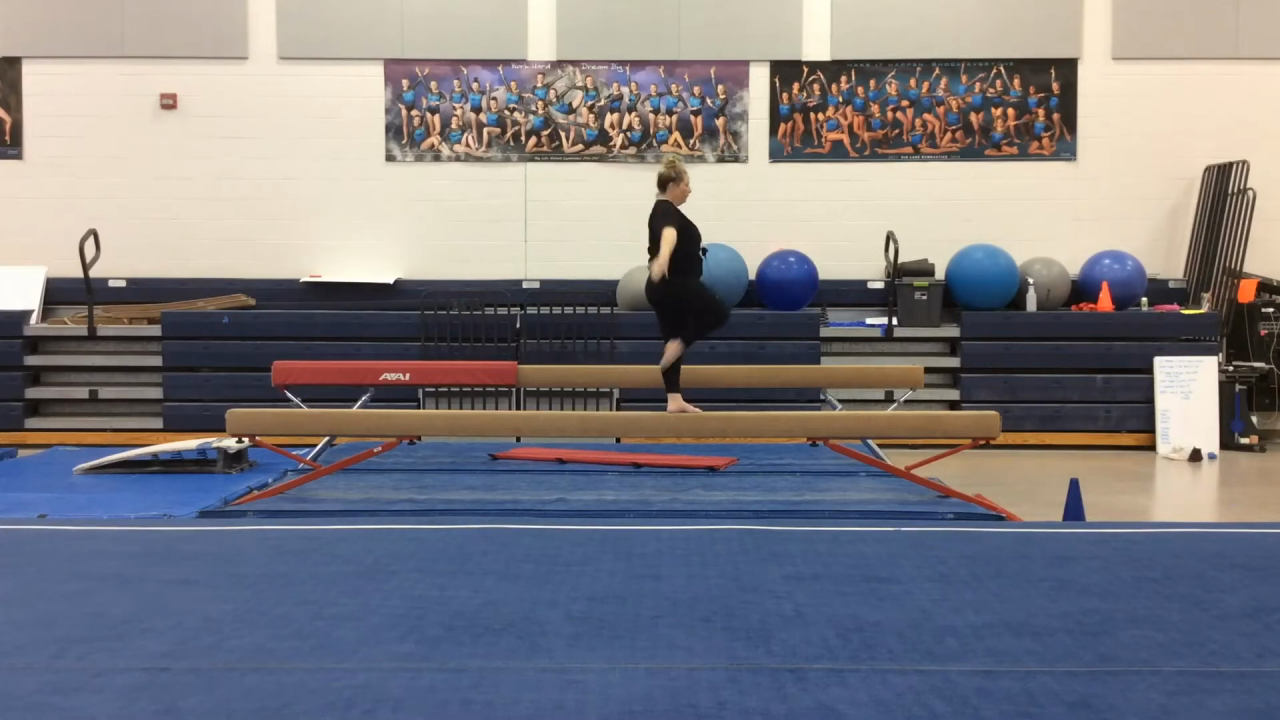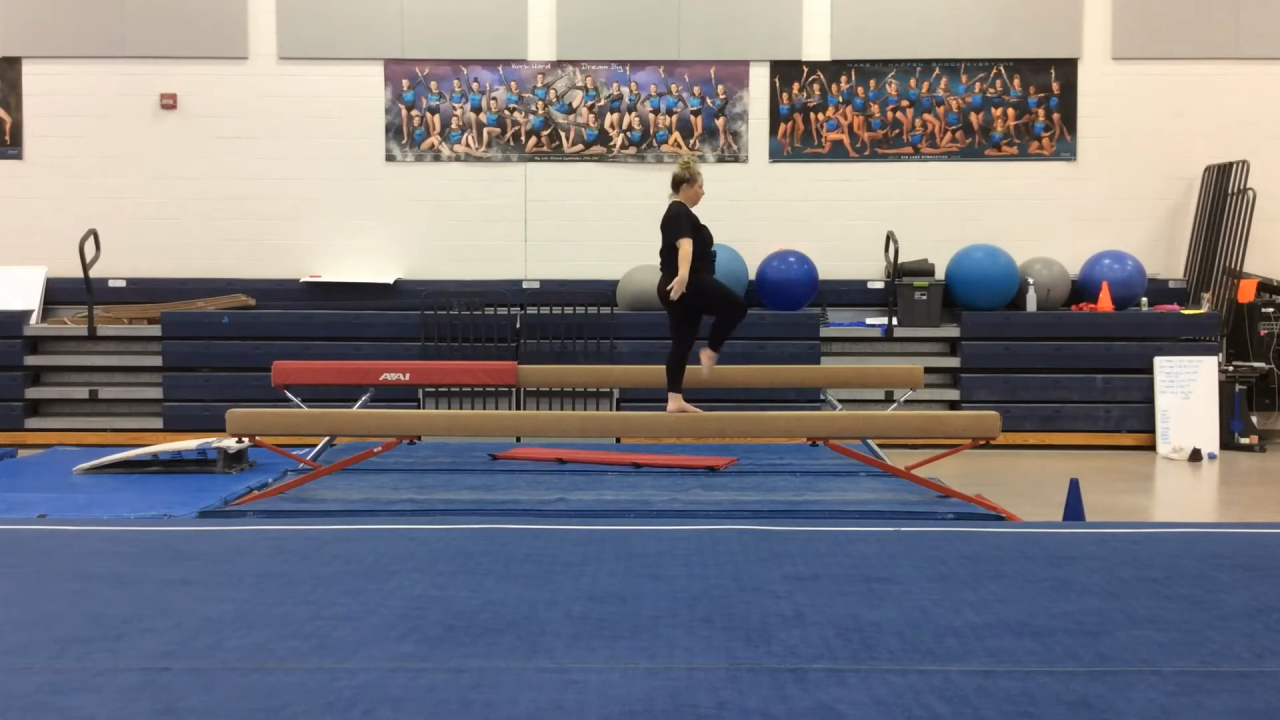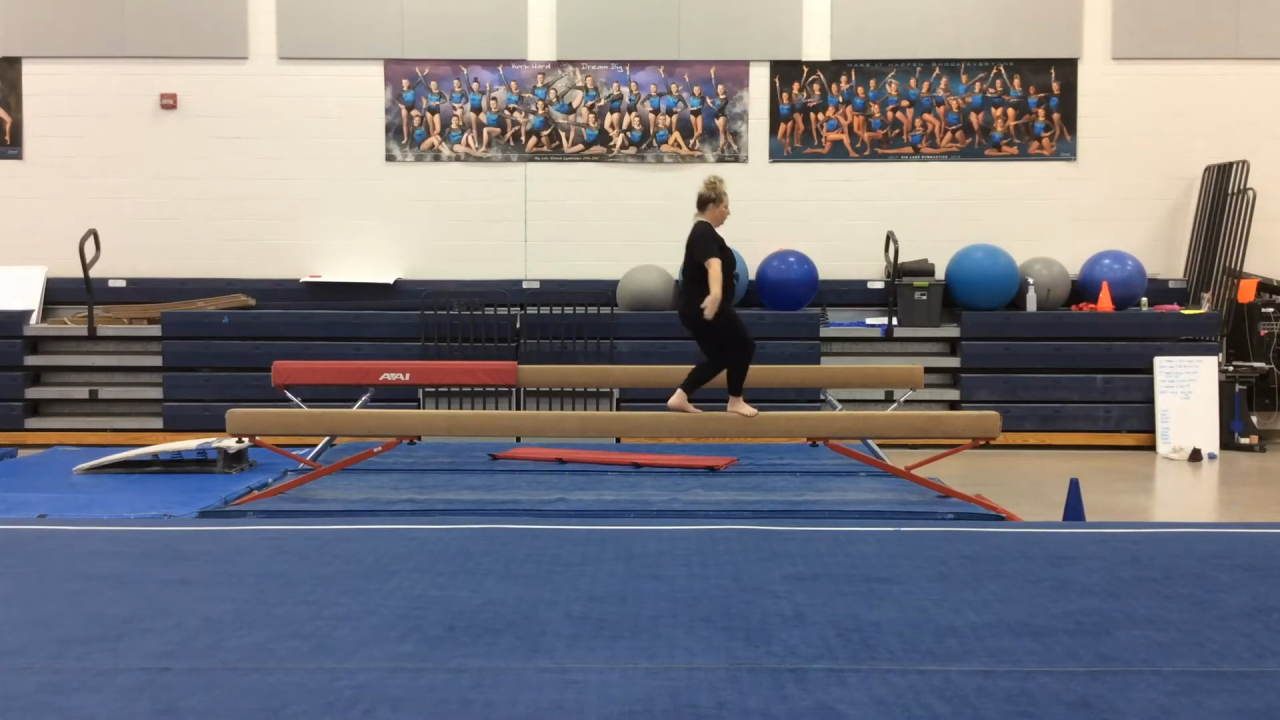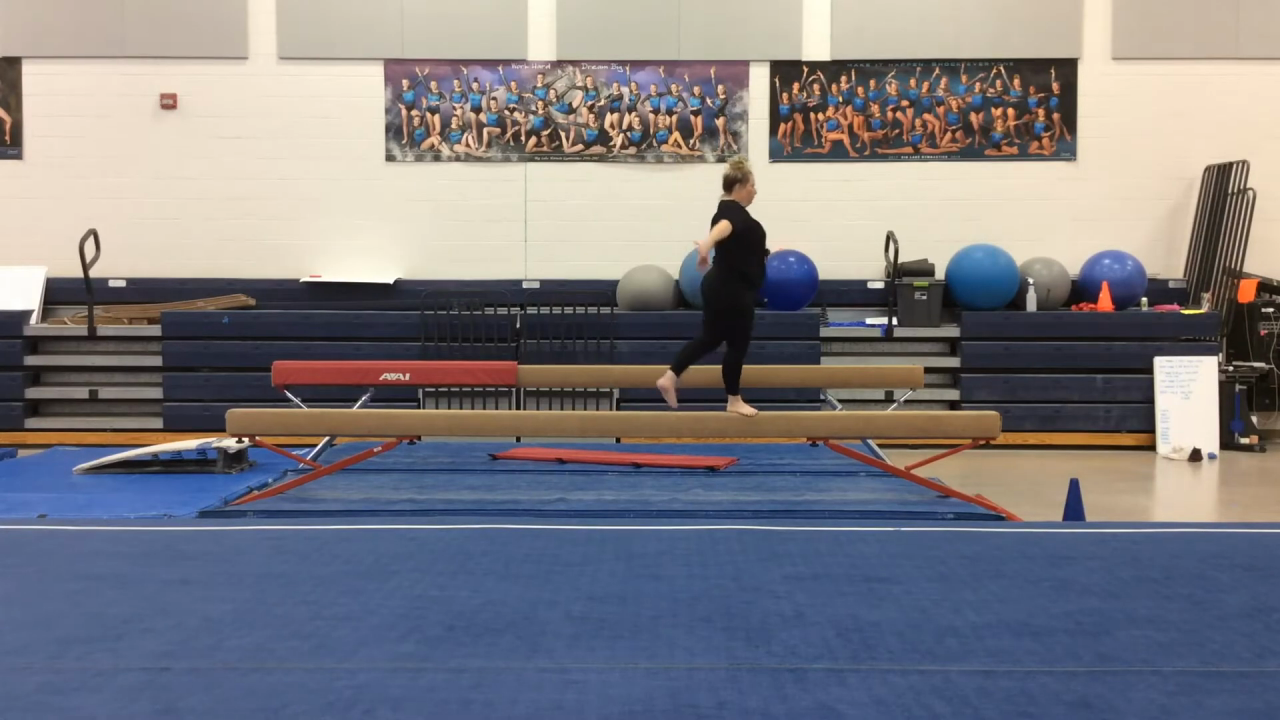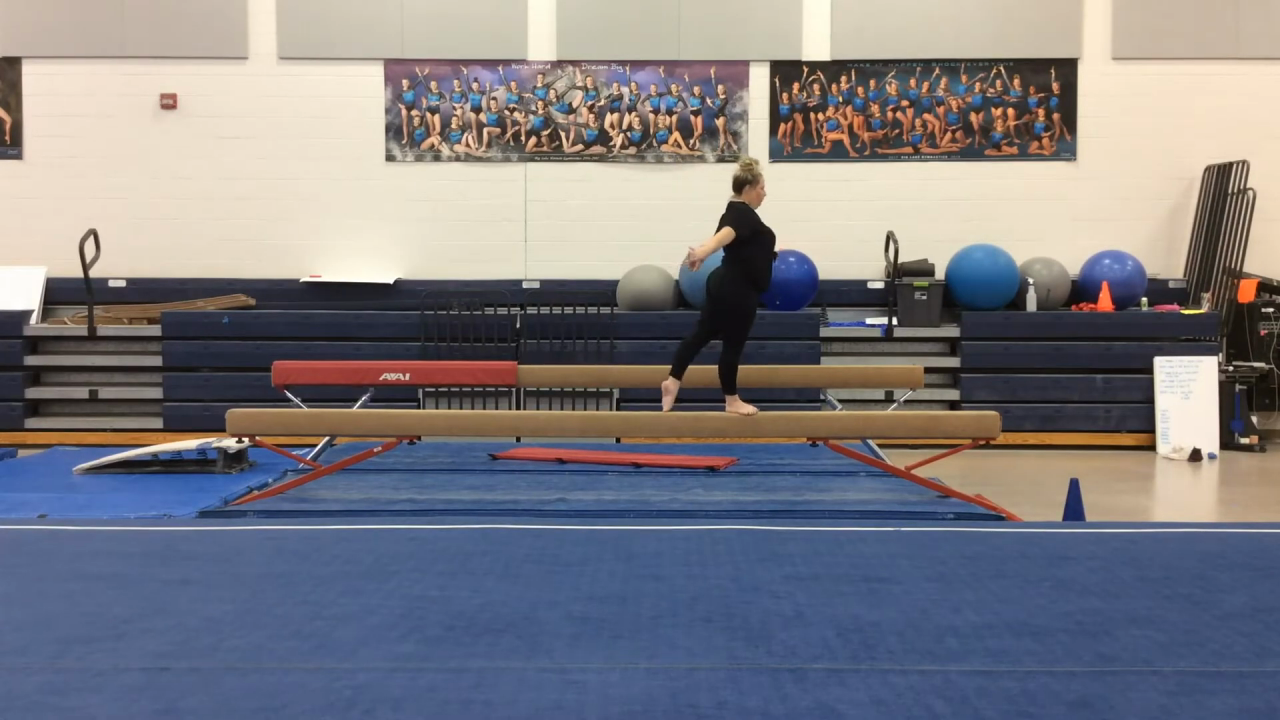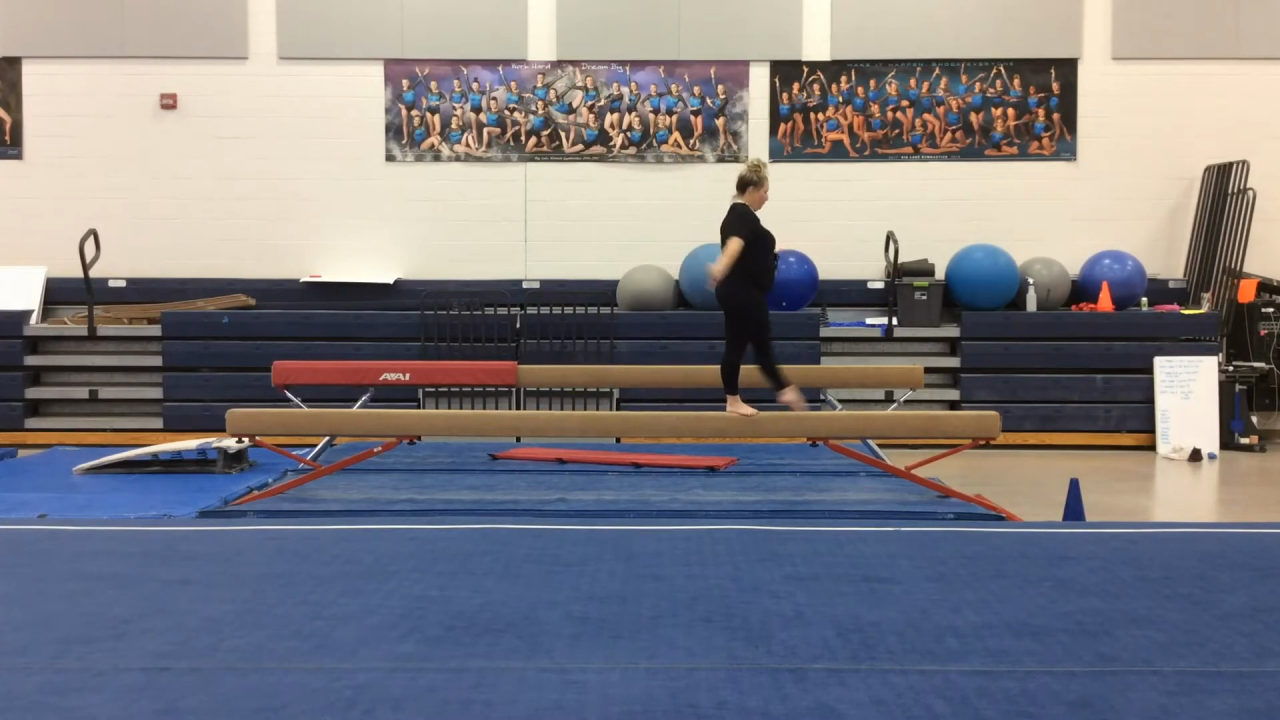
dt=0.5s
person 1, frame 1
left shoulder: (665, 210)
right shoulder: (666, 211)
right elbow: (668, 235)
right wrist: (662, 259)
left hip: (671, 285)
right hip: (673, 284)
left knee: (674, 343)
right knee: (718, 314)
left ankle: (674, 400)
right ankle: (677, 343)
person 1, frame 2
left shoulder: (678, 213)
right shoulder: (679, 214)
right elbow: (685, 245)
right wrist: (683, 275)
left hip: (681, 287)
right hip: (687, 285)
left knee: (682, 343)
right knee: (736, 306)
left ankle: (675, 400)
right ankle: (711, 351)
person 1, frame 3
left shoulder: (703, 232)
right shoulder: (705, 234)
right elbow: (712, 264)
right wrist: (715, 294)
left hip: (696, 307)
right hip: (706, 308)
left knee: (718, 357)
right knee: (744, 347)
left ankle: (680, 398)
right ankle: (735, 401)
person 1, frame 4
left shoulder: (730, 211)
right shoulder: (733, 211)
left elbow: (721, 229)
right elbow: (722, 228)
left wrist: (706, 252)
right wrist: (708, 243)
left hip: (720, 287)
right hip: (732, 290)
left knee: (709, 338)
right knee: (738, 344)
left ankle: (669, 379)
right ankle: (734, 400)
person 1, frame 5
left shoulder: (737, 212)
right shoulder: (743, 214)
left elbow: (722, 237)
right elbow: (725, 235)
left wrist: (700, 256)
right wrist: (702, 252)
left hip: (723, 284)
right hip: (738, 291)
left knee: (703, 332)
right knee: (733, 344)
left ankle: (672, 381)
right ankle: (732, 400)
person 1, frame 6
left shoulder: (739, 214)
right shoulder: (741, 216)
left elbow: (737, 241)
right elbow: (736, 242)
left wrist: (721, 270)
right wrist: (721, 266)
left hip: (743, 291)
right hip: (741, 293)
left knee: (761, 343)
right knee: (736, 346)
left ankle: (784, 390)
right ankle: (733, 401)
